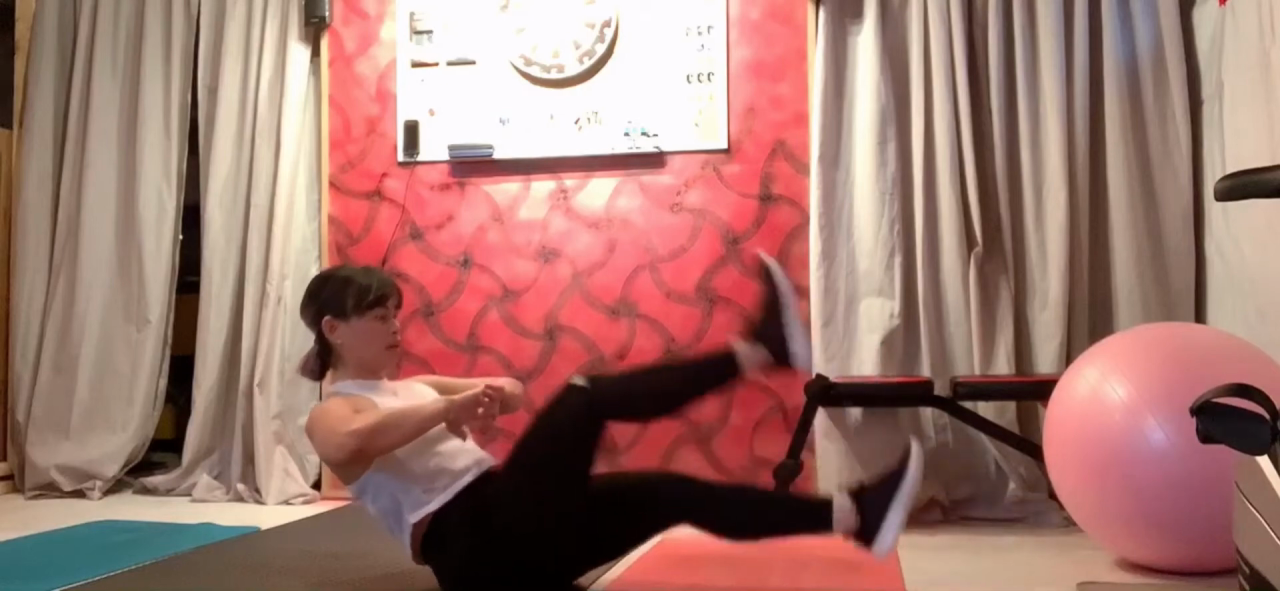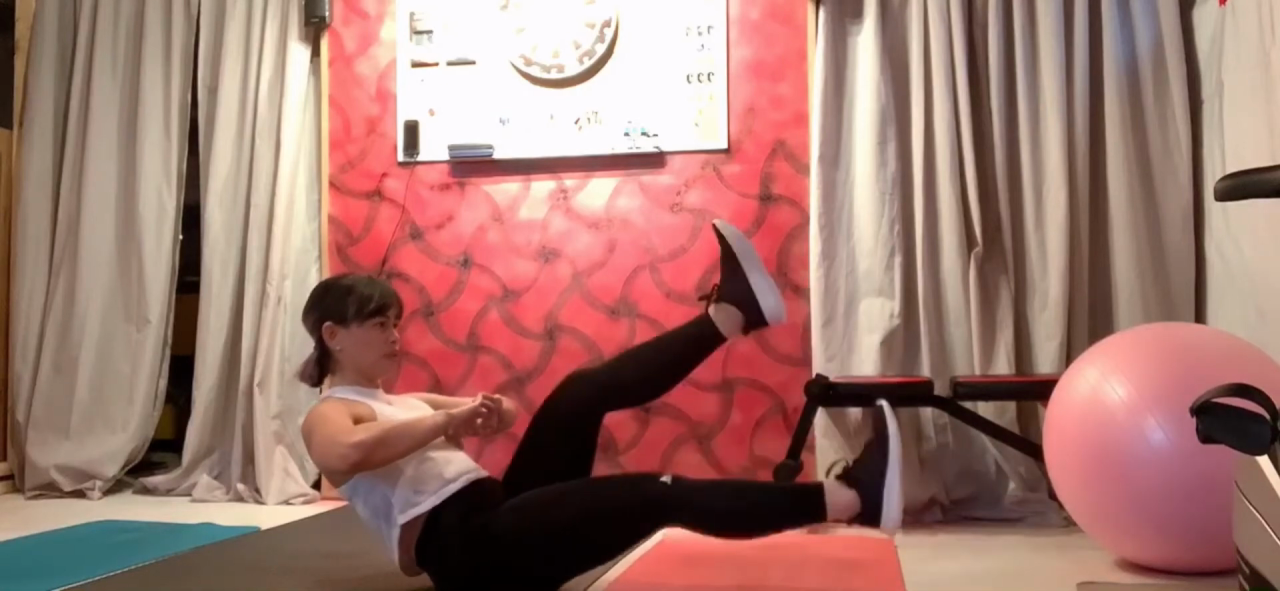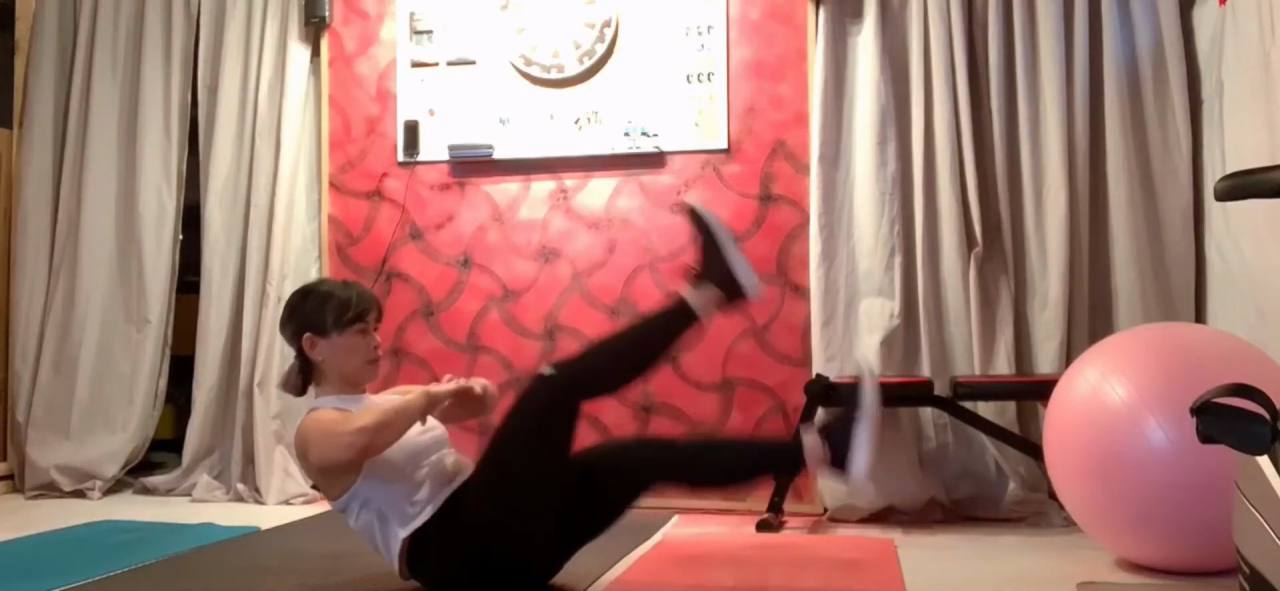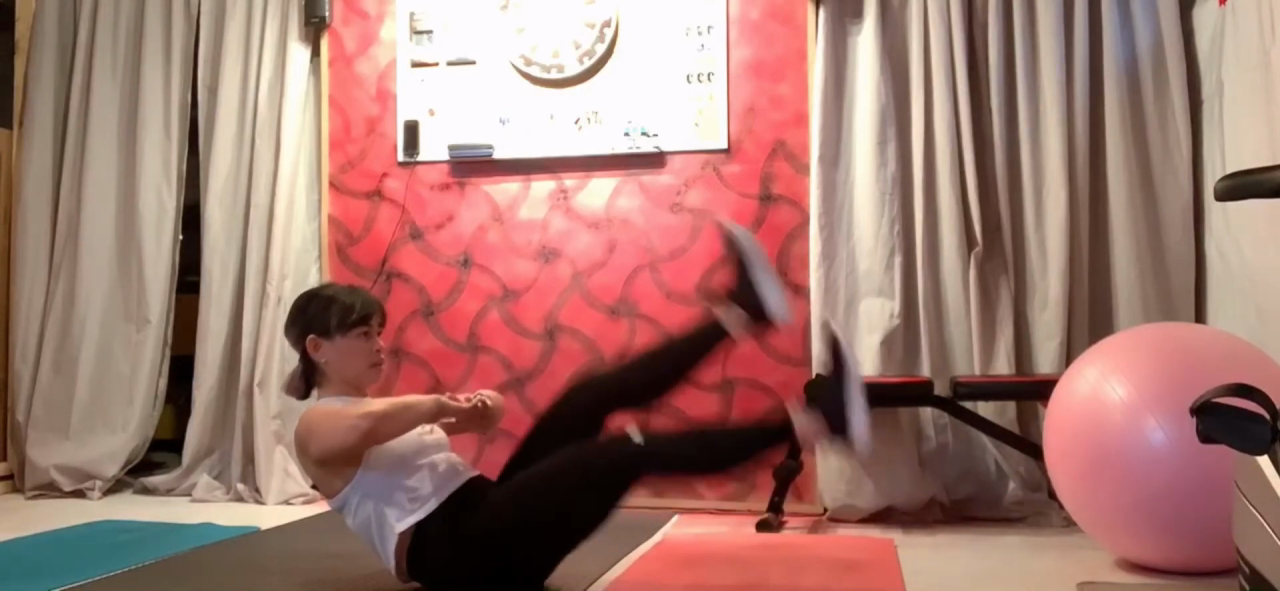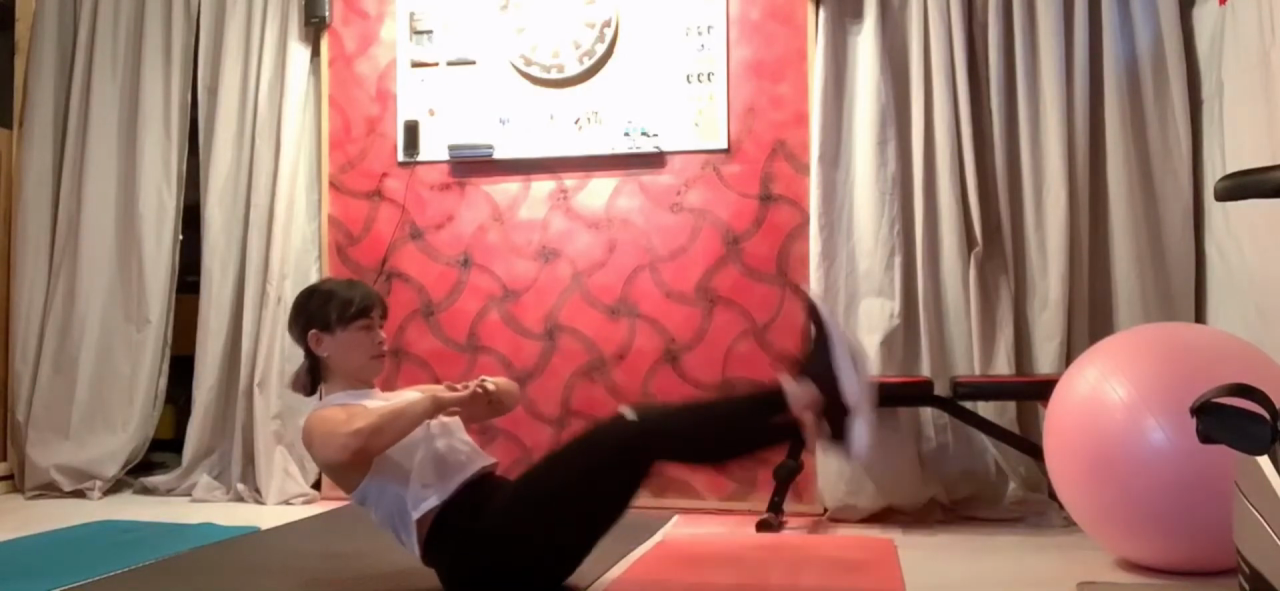
dt=1s
person 1, frame 1
left shoulder: (409, 388)
right shoulder: (331, 416)
left elbow: (510, 392)
right elbow: (349, 446)
left wrist: (483, 395)
right wrist: (449, 406)
left hip: (518, 535)
left knee: (675, 493)
right knee: (585, 397)
left ankle: (850, 513)
right ankle: (758, 351)
person 1, frame 2
left shoulder: (402, 402)
right shoulder: (328, 418)
left elbow: (506, 415)
right elbow: (348, 454)
left wrist: (484, 410)
right wrist: (447, 422)
left hip: (503, 517)
left knee: (583, 391)
right knee: (655, 495)
left ankle: (730, 313)
right ankle: (849, 498)
person 1, frame 3
left shoulder: (384, 404)
right shoulder: (318, 430)
left elbow: (483, 404)
right elbow: (357, 441)
left wrist: (463, 395)
right wrist: (428, 398)
left hip: (508, 537)
left knee: (646, 453)
right knee: (553, 386)
left ankle: (816, 450)
right ankle: (702, 296)
person 1, frame 4
left shoulder: (394, 406)
right shoulder: (317, 428)
left elbow: (494, 411)
right elbow: (359, 429)
left wrist: (477, 400)
right wrist: (439, 409)
left hip: (497, 527)
left knee: (588, 399)
right knee: (626, 452)
left ankle: (735, 318)
right ankle: (806, 421)
person 1, frame 5
left shoulder: (398, 403)
right shoulder: (325, 424)
left elbow: (510, 394)
right elbow: (349, 446)
left wrist: (485, 389)
right wrist: (433, 402)
left hip: (511, 524)
left knee: (645, 428)
right knee: (630, 433)
left ankle: (807, 400)
right ankle: (805, 405)
